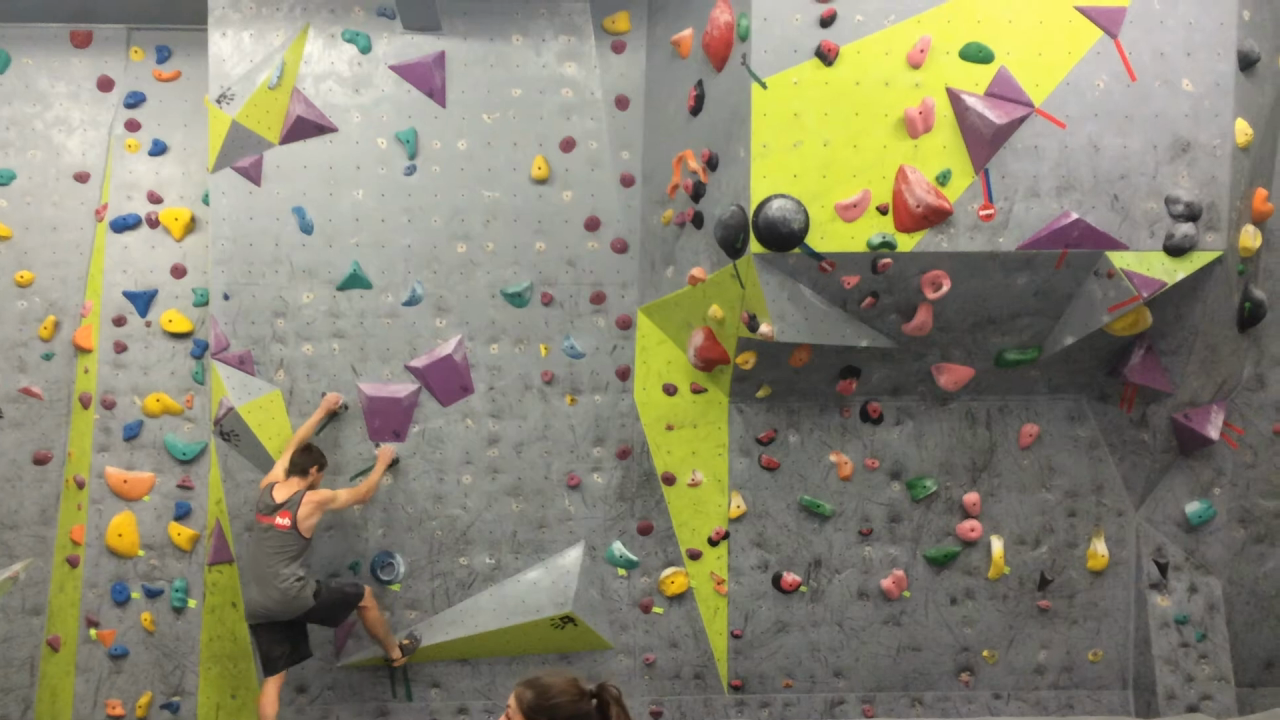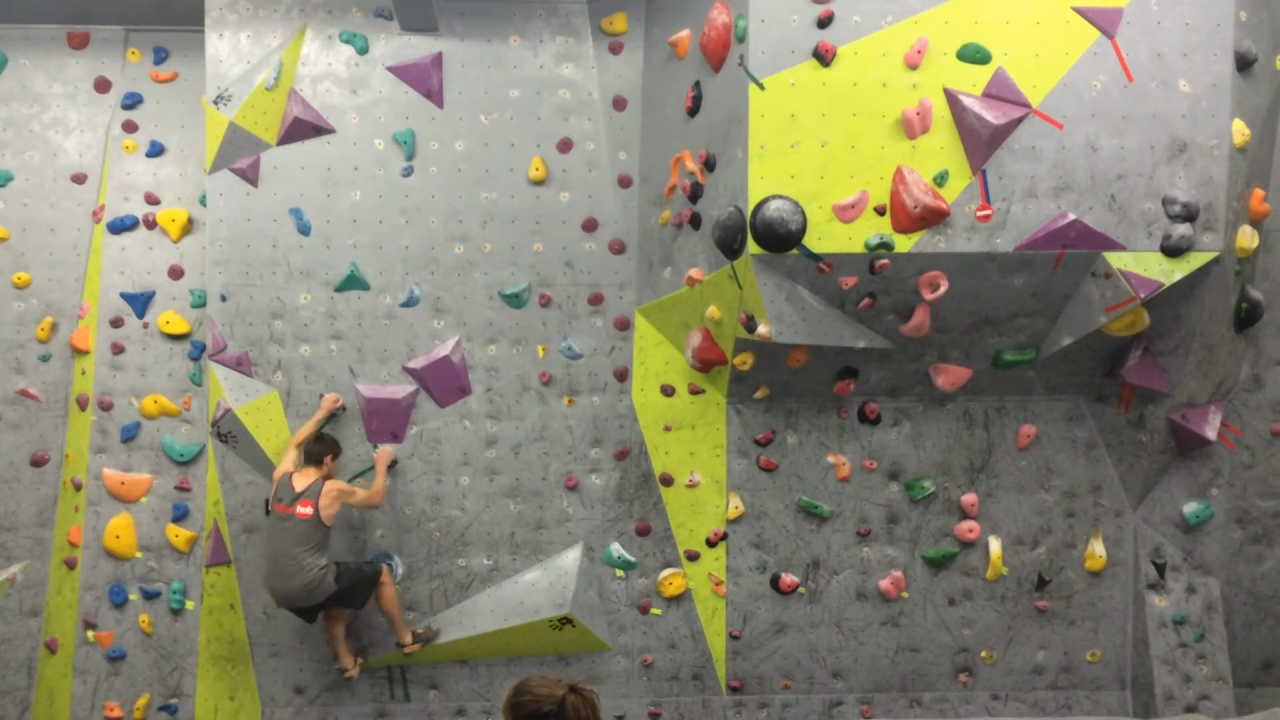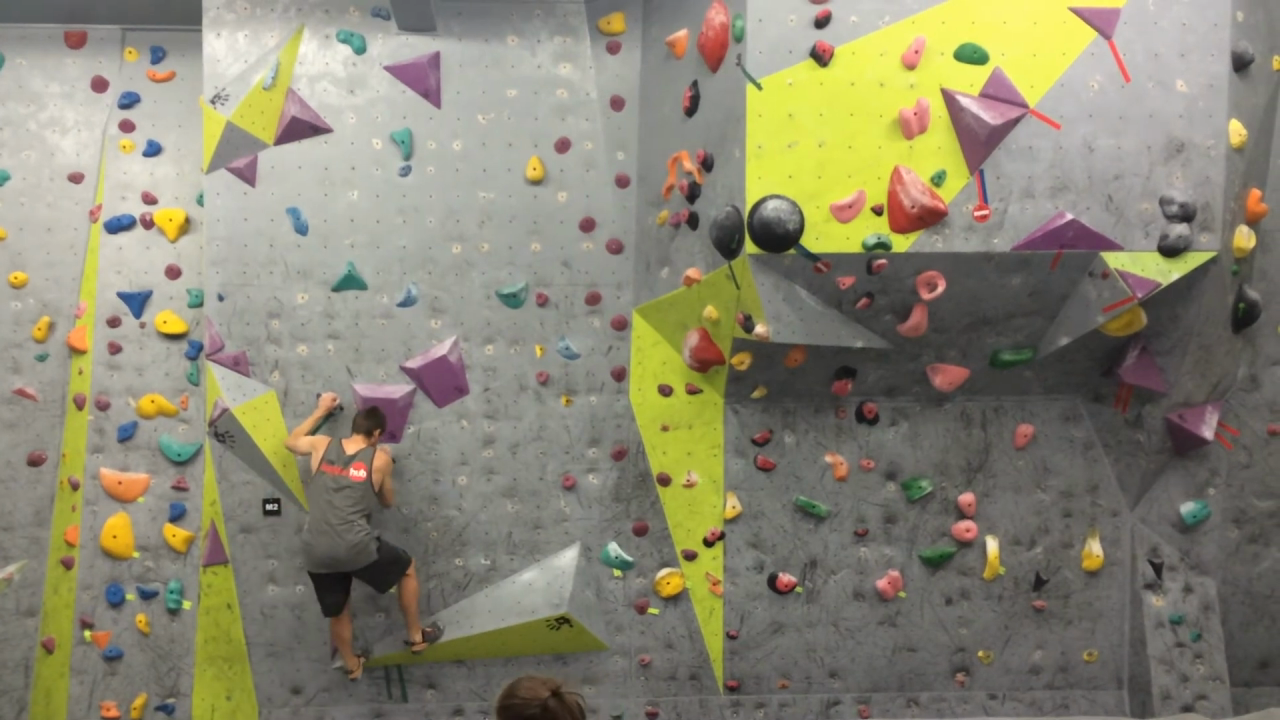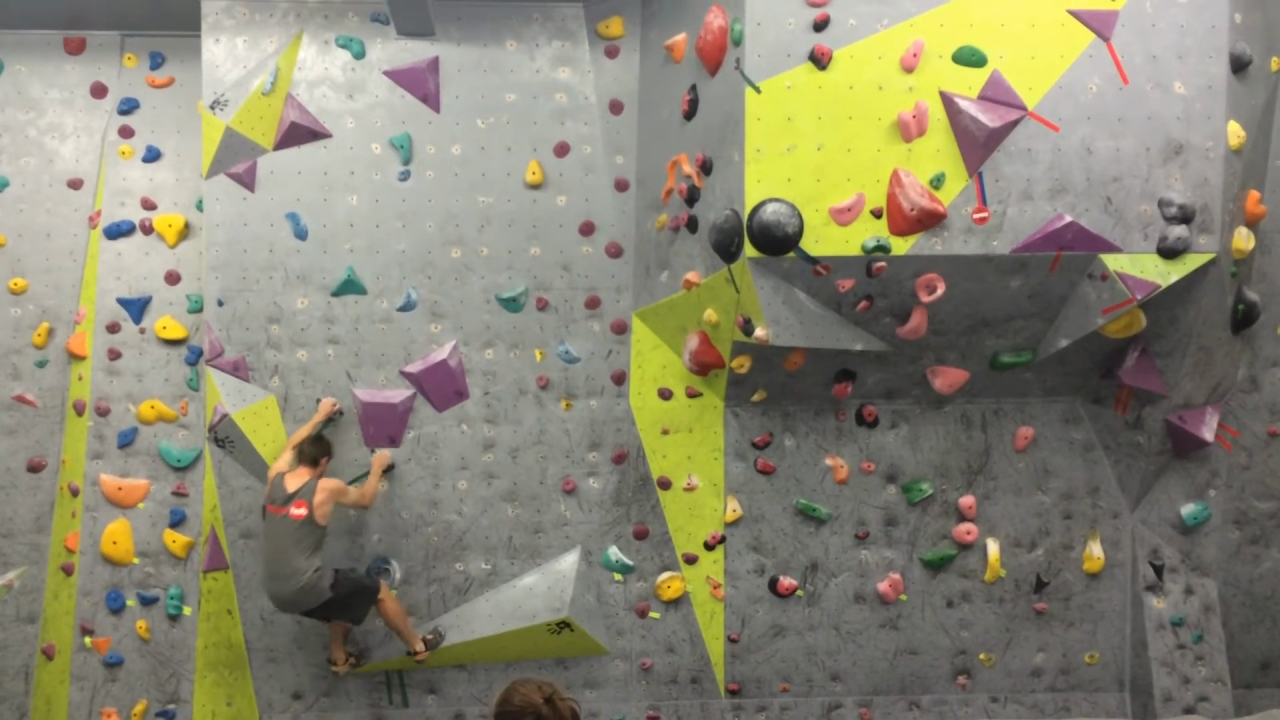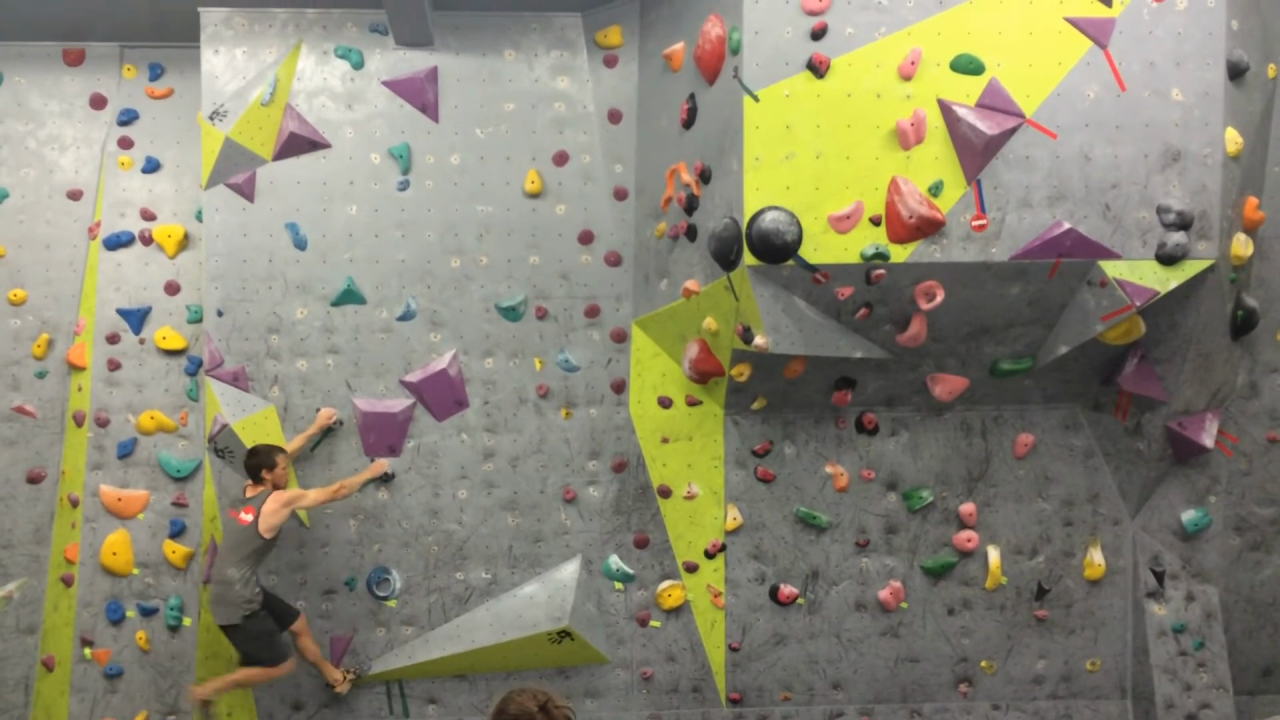
dt=1s
person 1, frame 1
left shoulder: (267, 486)
right shoulder: (314, 500)
left elbow: (293, 447)
right elbow: (362, 494)
left wrist: (322, 411)
right wrist: (382, 463)
left hip: (256, 604)
right hip: (291, 597)
left knee: (273, 679)
right knee: (364, 596)
right ankle: (394, 652)
person 1, frame 2
left shoulder: (281, 477)
right shoulder: (332, 490)
left elbow: (294, 444)
right elbow: (375, 498)
left wrist: (322, 413)
right wrist: (381, 465)
left hip: (277, 589)
right hip: (310, 586)
left knee: (335, 601)
right knee: (381, 575)
left ankle: (346, 662)
right ankle: (406, 638)
person 1, frame 3
left shoulder: (322, 446)
right shoulder: (380, 459)
left elbow: (291, 441)
right elbow: (387, 501)
left wrist: (321, 411)
left hip: (315, 552)
right hip: (355, 547)
left knee: (337, 611)
right knee: (407, 569)
left ankle: (352, 665)
right ankle: (416, 636)
person 1, frame 4
left shoulder: (275, 474)
right shoulder: (326, 489)
left elbow: (291, 447)
right elbow: (364, 500)
left wrist: (320, 417)
right wrist: (377, 469)
left hip: (277, 592)
right hip: (308, 588)
left knee: (341, 596)
right knee: (380, 591)
left ankle: (338, 659)
right ankle: (417, 646)
person 1, frame 5
left shoulder: (249, 489)
right shoulder: (282, 499)
left elbow: (281, 455)
right elbow: (335, 492)
left wrist: (315, 429)
right wrist: (371, 472)
left hip: (234, 593)
right hip: (237, 602)
left knee: (299, 624)
right knee: (279, 665)
left ankle: (335, 677)
right ankle: (207, 690)
